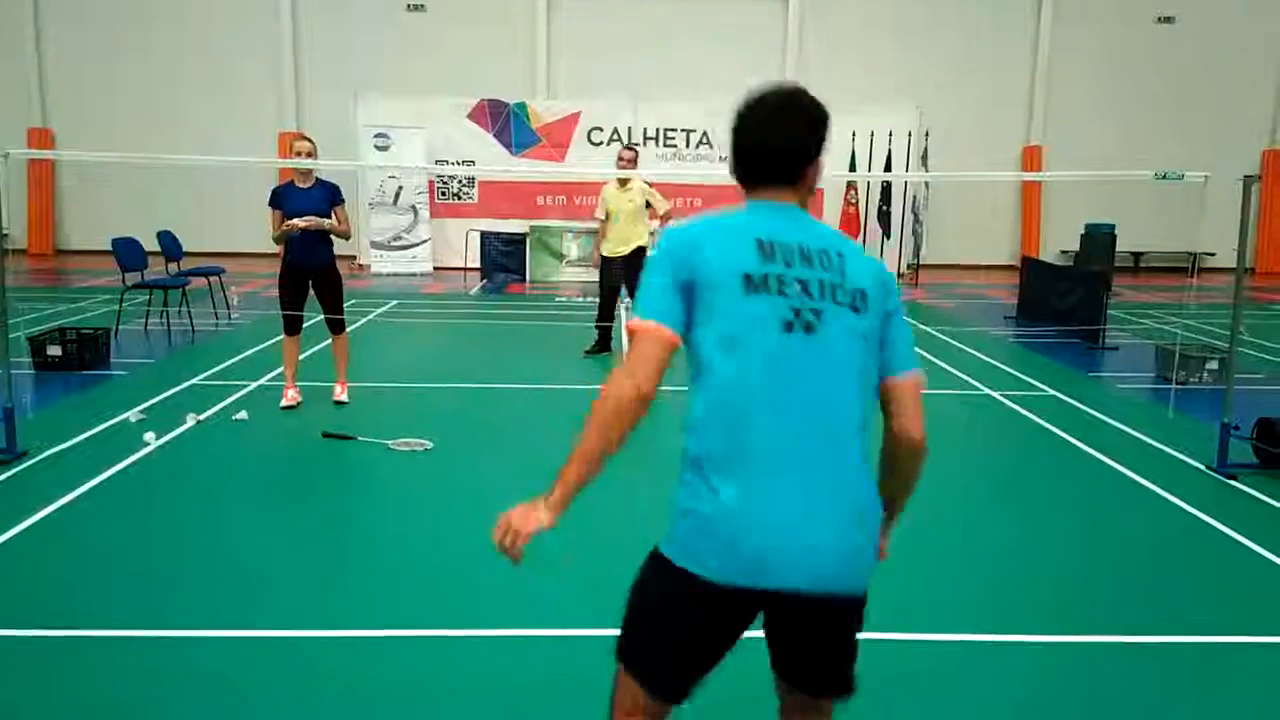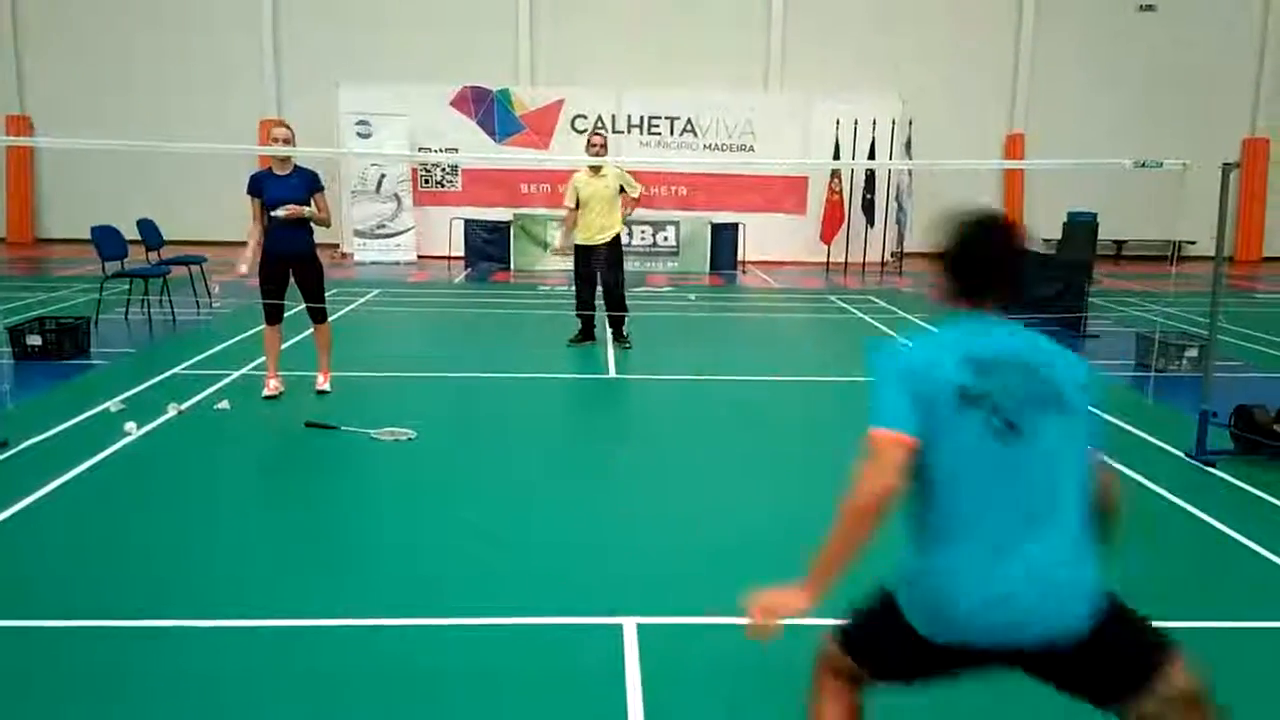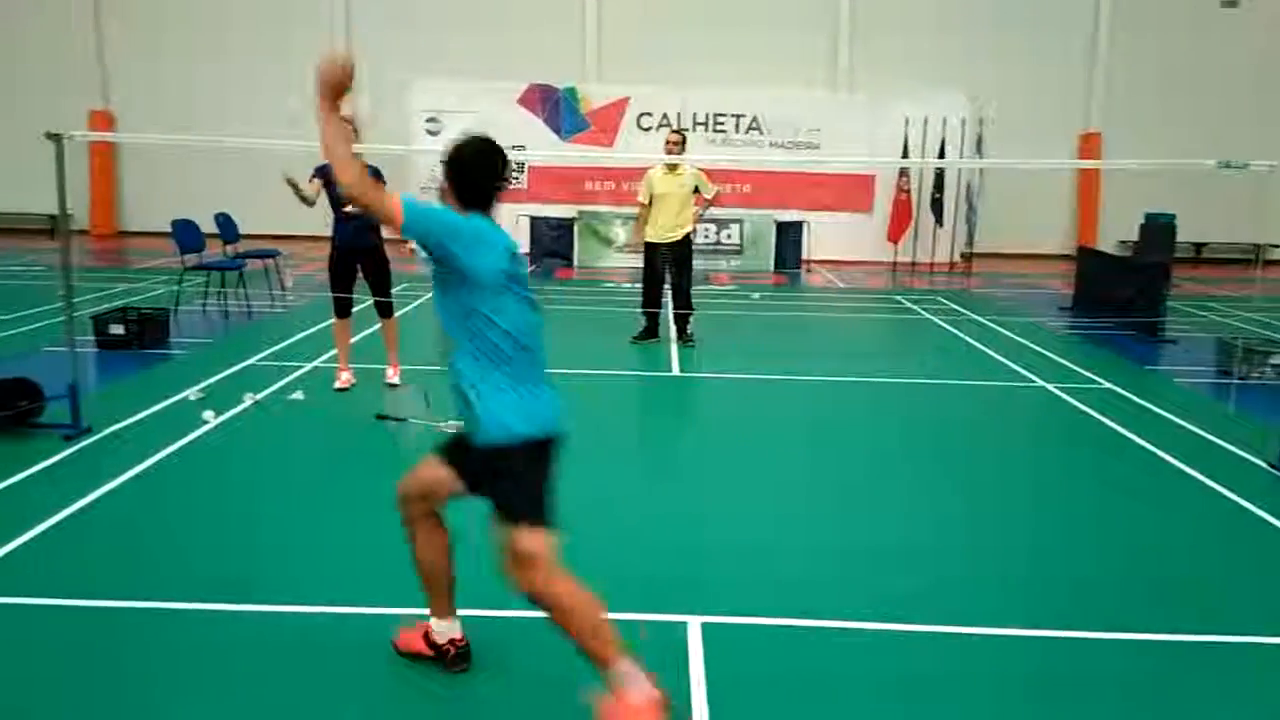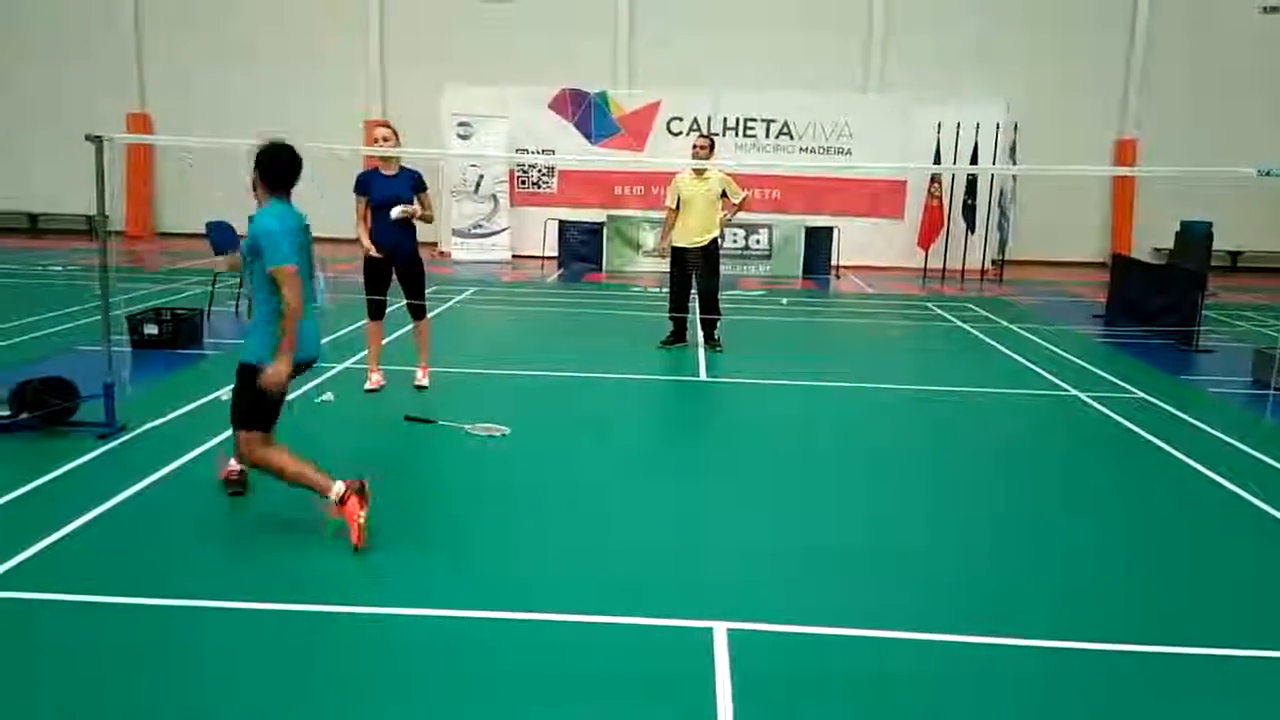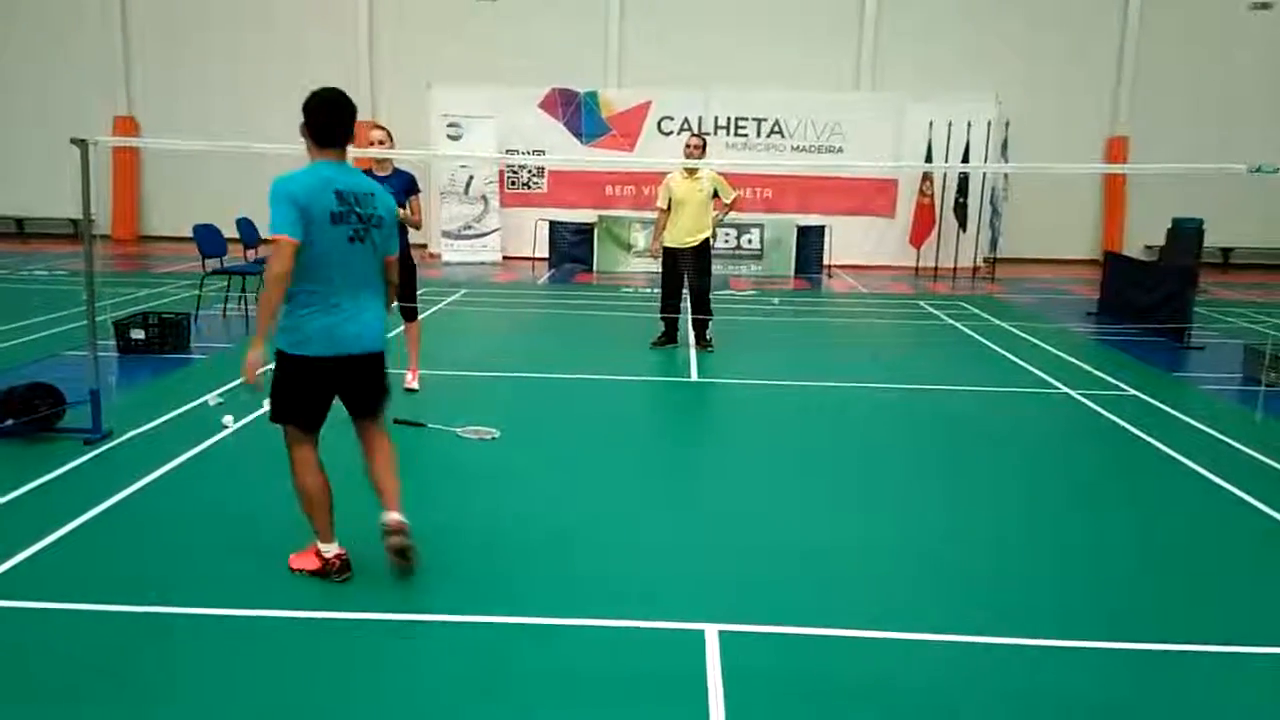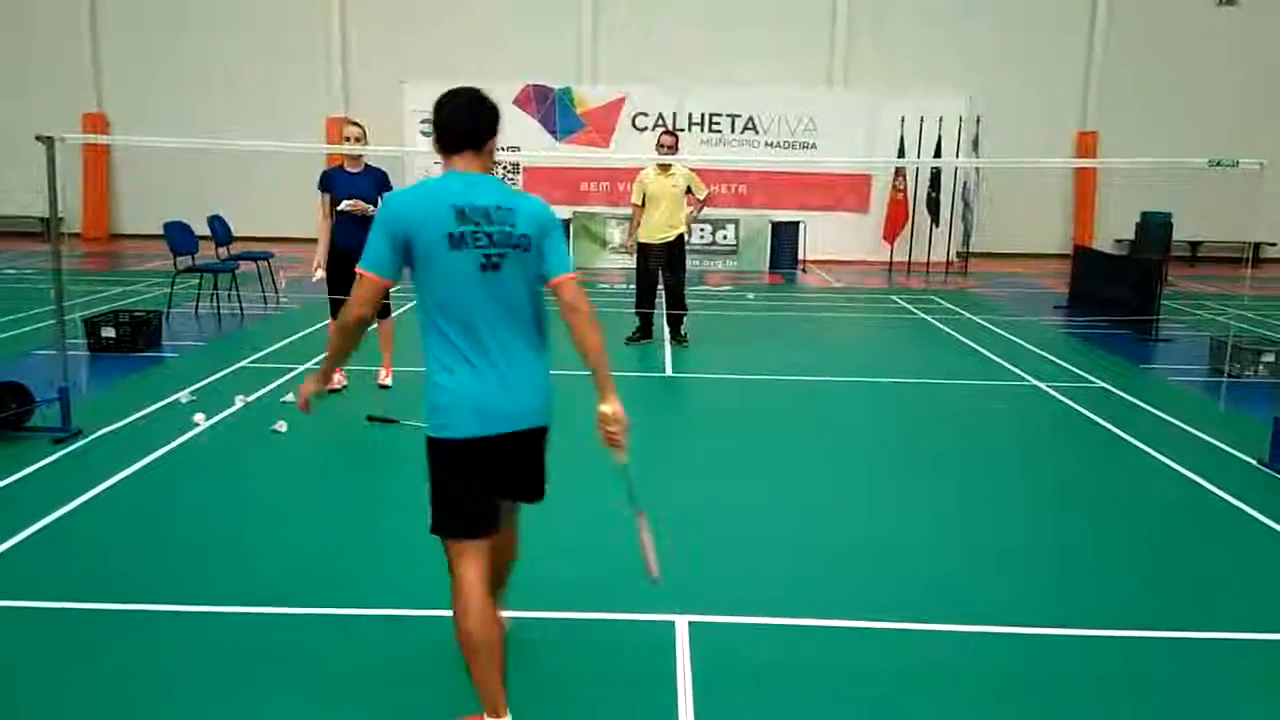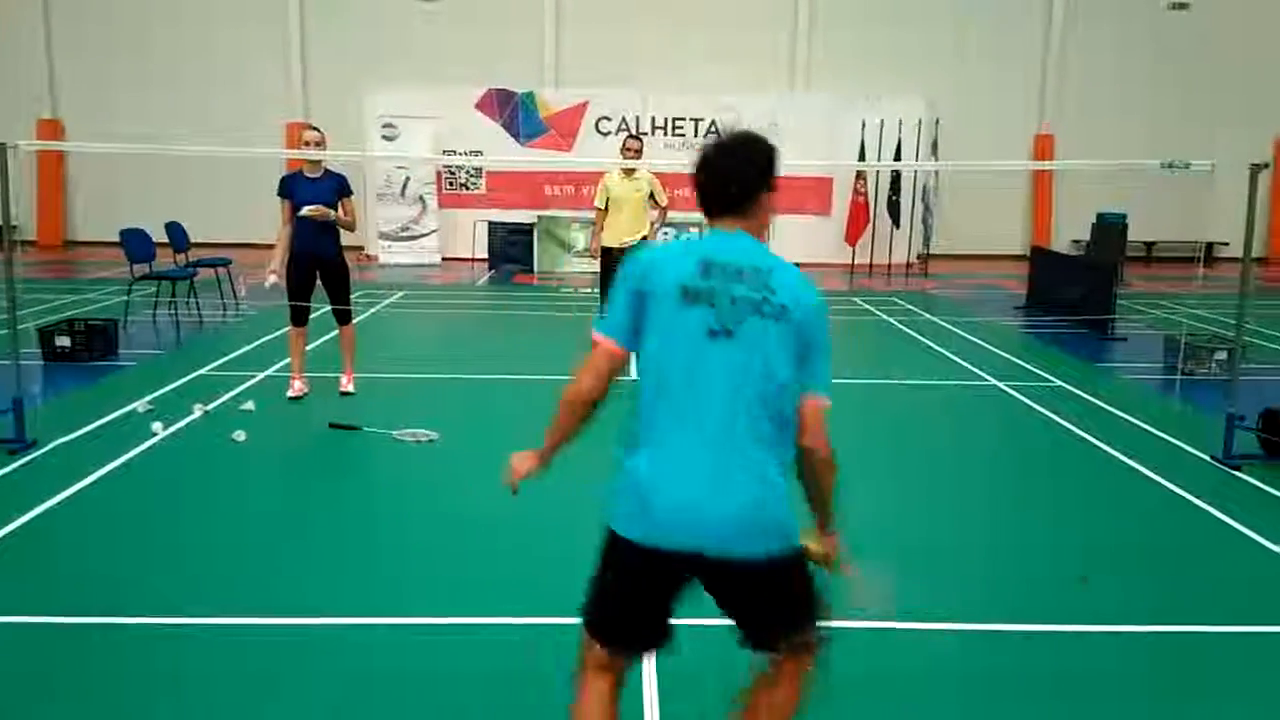
dt=0.7s
person 1, frame 1
left shoulder: (689, 246)
right shoulder: (869, 273)
left elbow: (635, 386)
right elbow: (910, 432)
left wrist: (551, 503)
right wrist: (881, 520)
left hip: (719, 542)
right hip: (838, 550)
person 1, frame 2
left shoulder: (908, 361)
right shoulder: (1070, 370)
left elbow: (878, 486)
right elbow: (1104, 497)
left wrist: (807, 587)
left hip: (947, 604)
right hip: (1064, 605)
left knee: (835, 670)
person 1, frame 3
left shoulder: (458, 231)
right shoulder: (492, 243)
left elbow: (362, 192)
left wrist: (327, 106)
left hip: (513, 429)
right hip: (495, 427)
left knee: (535, 569)
right knee: (415, 493)
right ankle: (445, 633)
person 1, frame 4
left shoulder: (267, 223)
right shoulder: (291, 218)
left elbow: (292, 290)
left wrist: (284, 357)
left hip: (278, 348)
right hip: (303, 344)
left knee: (254, 445)
right knee: (251, 417)
left ankle: (340, 493)
right ankle: (241, 469)
person 1, frame 5
left shoulder: (292, 187)
right shoulder: (378, 194)
left elbow: (281, 265)
left wrist: (258, 341)
left hip: (307, 341)
right hip: (365, 339)
left knee: (301, 442)
right knee: (373, 430)
left ankle: (328, 551)
right ankle: (394, 519)
person 1, frame 6
left shoulder: (404, 207)
right shoulder: (535, 212)
left elbow: (359, 310)
right elbow: (575, 307)
left wrist: (323, 376)
right wrist: (607, 397)
left hip: (461, 412)
right hip: (528, 406)
left knee: (466, 561)
right knee: (501, 514)
right ankle: (489, 617)
person 1, frame 7
left shoulder: (649, 265)
right shoulder: (800, 295)
left elbow: (590, 384)
right elbow: (814, 442)
left wrist: (540, 454)
right wrist: (825, 528)
left hip: (648, 514)
right hip: (756, 525)
left knee: (600, 666)
right knee: (795, 650)
person 2, frame 1
left shoulder: (330, 190)
right shoulder: (280, 193)
left elbow: (346, 232)
right elbow: (276, 237)
left wrist: (324, 224)
right wrist: (286, 230)
left hip: (324, 267)
right hip: (293, 268)
left knee: (336, 325)
right knee: (291, 328)
left ankle: (341, 383)
right ankle: (290, 387)
person 2, frame 2
left shoulder: (309, 177)
right shoulder: (258, 180)
left elbow: (326, 219)
right elbow: (258, 223)
left wrist: (305, 211)
right wrist: (249, 254)
left hip: (305, 255)
right hip: (273, 257)
left knee: (318, 314)
right knee: (272, 317)
left ankle: (323, 373)
right ankle: (272, 377)
person 2, frame 3
left shoulder: (372, 172)
right shoulder: (325, 171)
right elbow: (310, 199)
right wrist: (295, 187)
left hip: (371, 248)
right hip: (342, 249)
left knee: (385, 308)
right knee: (342, 311)
left ankle: (393, 366)
right ankle: (344, 370)
person 2, frame 4
left shoulder: (413, 177)
right shoulder: (365, 179)
left elbow: (430, 216)
right elbow: (361, 220)
left wrist: (416, 212)
right wrist: (365, 242)
left hip: (407, 252)
right hip: (377, 254)
left knee: (417, 311)
right knee: (375, 312)
left ankle: (422, 368)
right ankle: (374, 371)
person 2, frame 5
left shoulder: (406, 179)
left elbow: (418, 222)
left wrist: (399, 214)
left hip: (399, 254)
left knee: (409, 312)
left ankle: (413, 371)
person 2, frame 6
left shoulder: (378, 176)
right shoulder: (329, 176)
right elbow: (326, 219)
left wrist: (370, 210)
right wrist: (320, 254)
right hip: (340, 253)
left knee: (381, 309)
right knee: (337, 311)
left ankle: (385, 368)
right ankle: (336, 372)
person 2, frame 7
left shoulder: (338, 181)
right shoulder: (289, 182)
left elbow: (351, 224)
right elbow: (286, 225)
left wrist: (331, 215)
right wrist: (277, 260)
left hip: (332, 257)
right hip: (300, 258)
left knee: (343, 315)
right knee: (298, 318)
left ankle: (347, 375)
right ankle: (297, 378)
person 3, frame 1
left shoulder: (642, 188)
right shoulder: (607, 190)
left elbow: (665, 211)
right elbow: (603, 223)
right wrist: (596, 250)
left hip: (634, 253)
right hip: (609, 253)
right knee: (606, 301)
right ankle: (603, 342)
person 3, frame 2
left shoulder: (617, 175)
right shoulder: (577, 178)
left elbow: (637, 190)
right elbow: (572, 211)
left wrist: (629, 209)
right wrist: (565, 237)
left hip: (610, 241)
right hip: (583, 242)
left knee: (613, 289)
right knee: (584, 290)
left ankle: (619, 331)
right ankle: (586, 331)
person 3, frame 3
left shoulder: (693, 174)
right shoulder: (652, 175)
left elbow: (711, 194)
right elbow: (645, 208)
left wrist: (700, 212)
right wrist: (638, 234)
left hip: (680, 239)
right hip: (654, 239)
left knee: (681, 288)
right knee: (651, 288)
left ankle: (683, 330)
right ankle: (650, 329)
person 3, frame 4
left shoulder: (720, 179)
right shoulder: (679, 179)
left elbow: (740, 198)
right elbow: (672, 211)
left wrist: (727, 216)
right wrist: (664, 238)
left hip: (708, 244)
right hip: (681, 244)
left knee: (709, 293)
right knee: (678, 292)
left ankle: (711, 335)
right ankle: (678, 333)
person 3, frame 5
left shoulder: (712, 178)
right shoulder: (670, 179)
left elbow: (732, 198)
right elbow: (663, 212)
left wrist: (720, 217)
right wrist: (656, 240)
left hip: (700, 245)
right hip: (673, 245)
left knee: (700, 293)
right knee: (670, 293)
left ankle: (702, 335)
right ankle: (669, 334)
person 3, frame 6
left shoulder: (685, 174)
right shoulder: (644, 176)
left elbow: (704, 195)
right elbow: (637, 208)
left wrist: (694, 213)
right wrist: (631, 235)
left hip: (674, 240)
right hip: (647, 240)
left knee: (675, 288)
right knee: (645, 288)
left ankle: (676, 330)
right ankle: (644, 329)
person 3, frame 7
left shoulder: (648, 179)
right shoulder: (609, 179)
left elbow: (663, 206)
right elbow: (601, 211)
left wrist: (655, 227)
right wrist: (595, 240)
right hip: (611, 246)
right knee: (609, 292)
